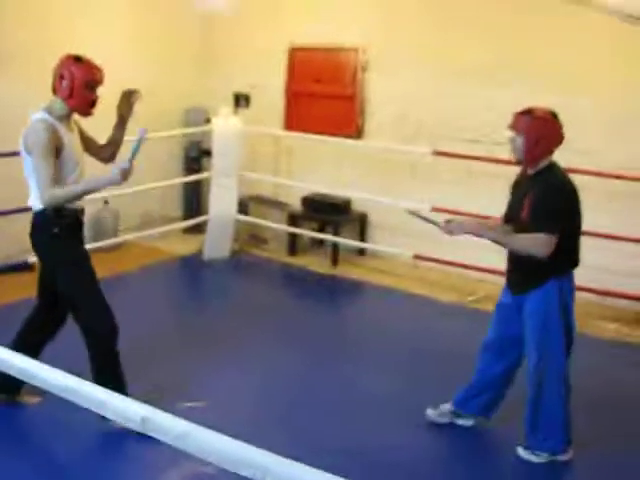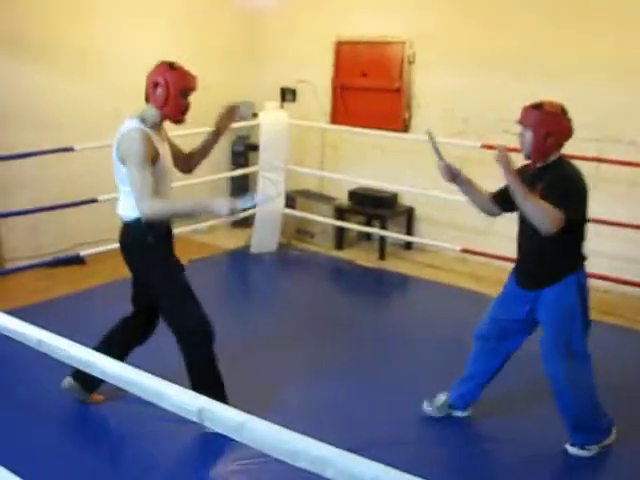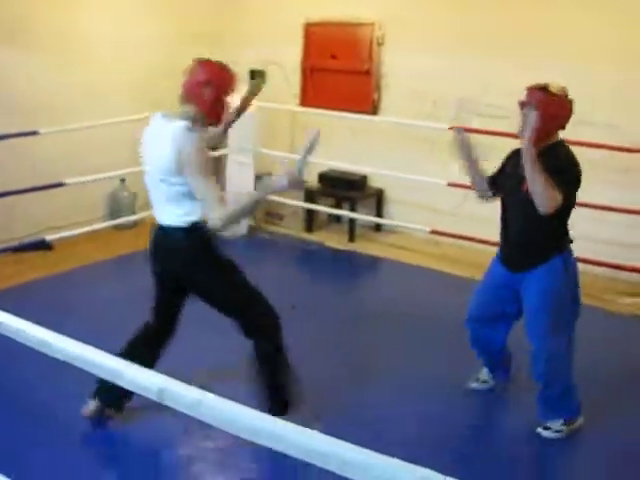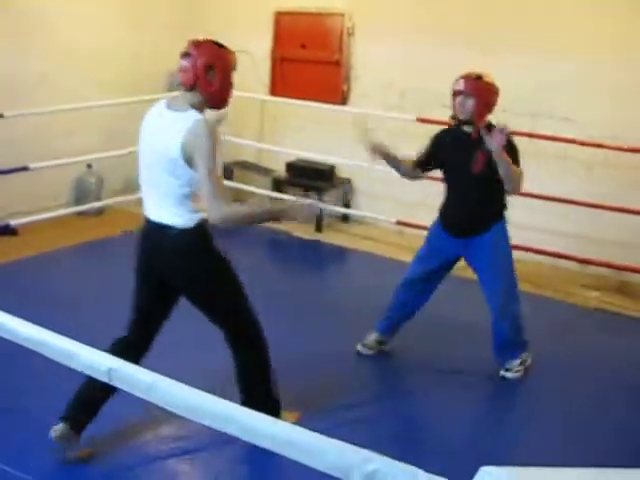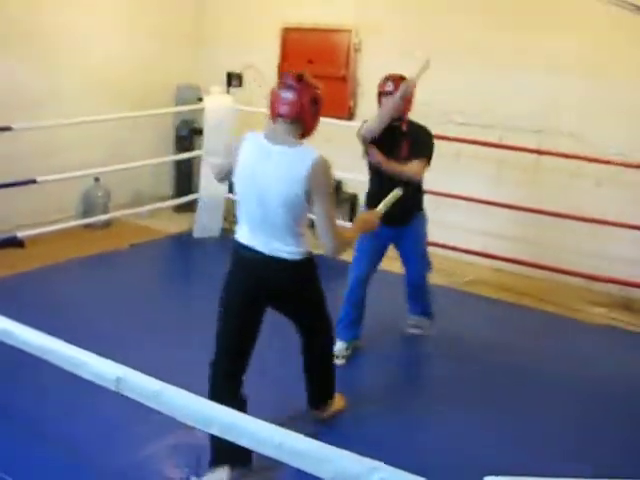
dt=0.7s
person 1, frame 1
left shoulder: (69, 124)
right shoulder: (42, 129)
left elbow: (104, 154)
right elbow: (50, 195)
left wrist: (122, 119)
right wrist: (103, 181)
left hip: (65, 228)
right hip: (54, 230)
left knee: (51, 309)
right knee: (99, 320)
person 1, frame 2
left shoulder: (156, 131)
right shoulder: (136, 138)
left elbow: (186, 164)
right elbow: (148, 207)
left wrist: (218, 132)
right wrist: (208, 206)
left hip: (152, 237)
right hip: (145, 239)
left knee: (143, 317)
right knee: (194, 327)
left ankle: (83, 378)
person 1, frame 3
left shoulder: (161, 121)
right shoulder: (187, 142)
right elbow: (218, 219)
left wrist: (238, 112)
right wrist: (271, 188)
left hip: (164, 242)
right hip: (191, 246)
left knee: (160, 326)
right knee: (262, 321)
left ankle: (104, 398)
right ankle: (280, 415)
person 1, frame 4
left shoulder: (156, 112)
right shoulder: (199, 129)
right elbow: (219, 213)
right wrist: (282, 211)
left hip: (151, 239)
right hip: (186, 246)
left knee: (135, 337)
right knee: (245, 332)
left ankle: (71, 421)
right ankle: (265, 418)
person 1, frame 5
left shoulder: (246, 143)
right shoulder: (315, 165)
left elbow: (219, 174)
right elbow: (333, 245)
right wrist: (366, 221)
left hip: (246, 267)
right hip: (293, 272)
left knee: (227, 367)
right knee: (317, 332)
right ankle: (323, 401)
person 2, frame 1
left shoulder: (556, 187)
right shoulder: (524, 180)
left elbow: (542, 246)
left wrist: (485, 231)
right wrist: (467, 227)
left hip: (548, 288)
right hip: (518, 284)
left knee: (545, 364)
right knee: (498, 349)
left ankle: (552, 443)
right ankle: (469, 408)
person 2, frame 2
left shoulder: (567, 179)
right shoulder: (528, 173)
left elbow: (547, 224)
right elbow: (494, 206)
left wrist: (513, 180)
right wrist: (460, 179)
left hip: (560, 285)
right hip: (524, 278)
left knee: (564, 363)
right knee: (491, 338)
left ankle: (594, 432)
right ankle: (459, 399)
person 2, frame 3
left shoulder: (562, 161)
right shoulder: (517, 157)
left elbow: (546, 205)
right elbow: (489, 189)
left wrist: (530, 155)
right wrist: (467, 156)
left hip: (547, 266)
right hip: (509, 261)
left knee: (546, 344)
right knee: (480, 318)
left ankle: (563, 412)
right ankle: (498, 370)
person 2, frame 4
left shoulder: (500, 141)
right shoulder: (446, 138)
left elbow: (514, 186)
right elbow: (414, 170)
left wrist: (498, 153)
right wrist: (388, 156)
left hip: (487, 232)
right hip: (447, 228)
left knee: (502, 298)
right knee: (415, 281)
left ankle: (515, 354)
right ankle: (384, 333)
person 2, frame 5
left shoulder: (420, 134)
right shoulder: (373, 128)
left elbow: (416, 172)
right elbow: (366, 135)
left wrist: (384, 163)
right wrist: (391, 106)
left hip: (411, 219)
right hip: (377, 217)
left knee: (417, 272)
right knee: (359, 277)
left ankle: (420, 314)
right ankle: (345, 338)
